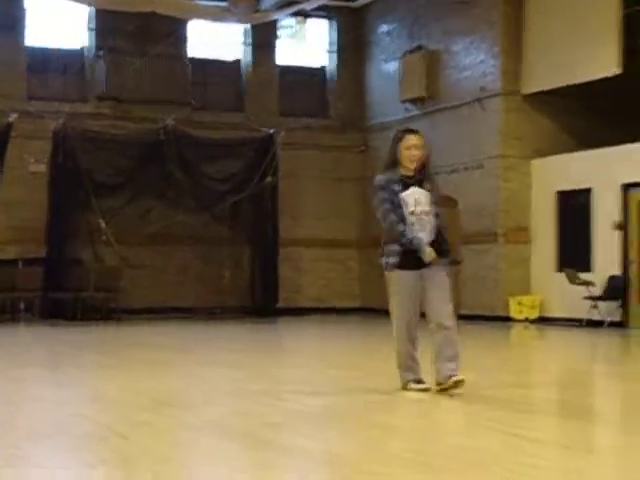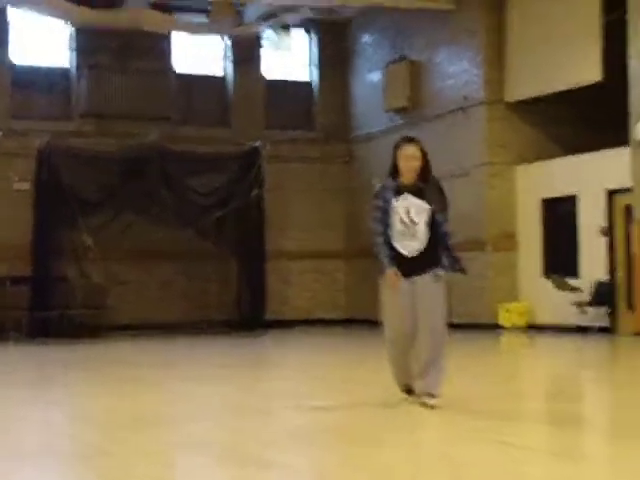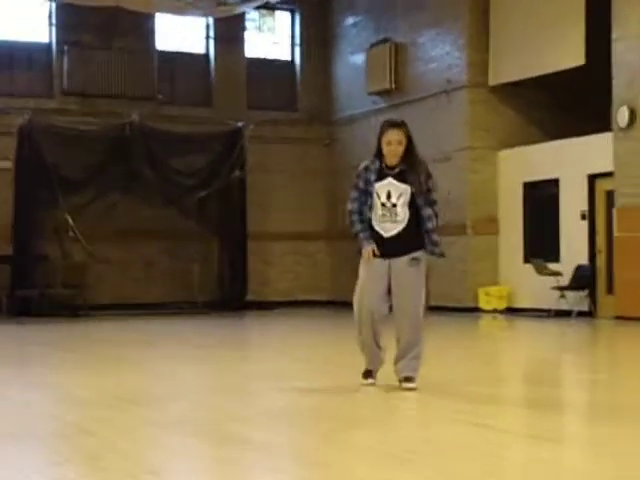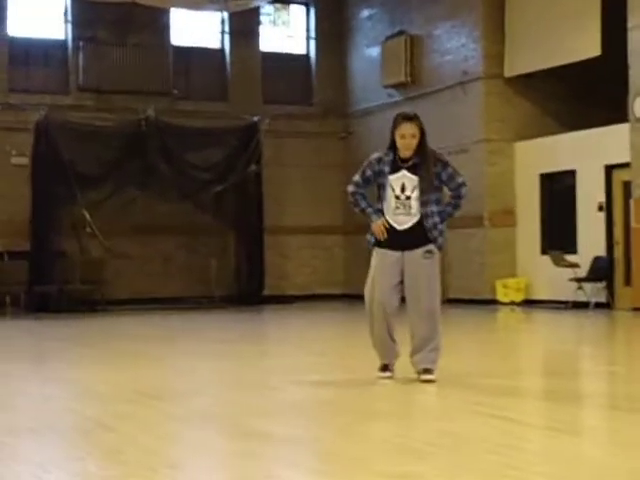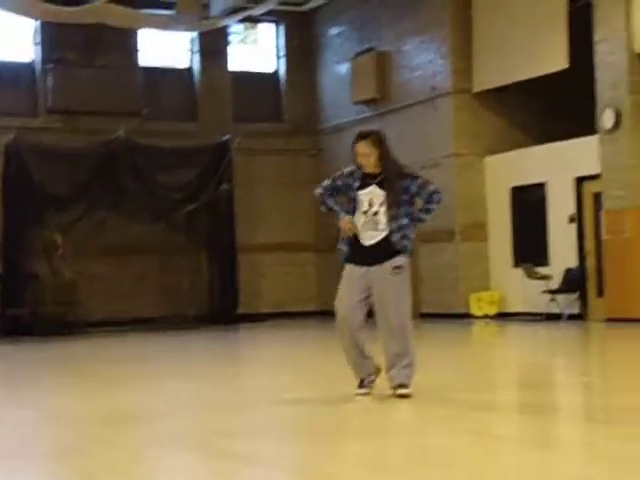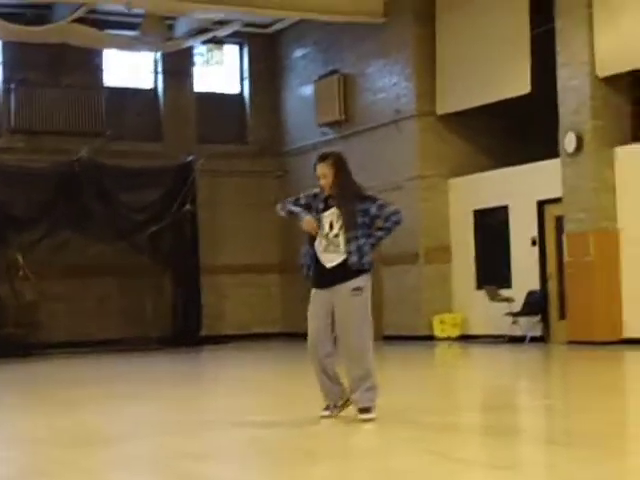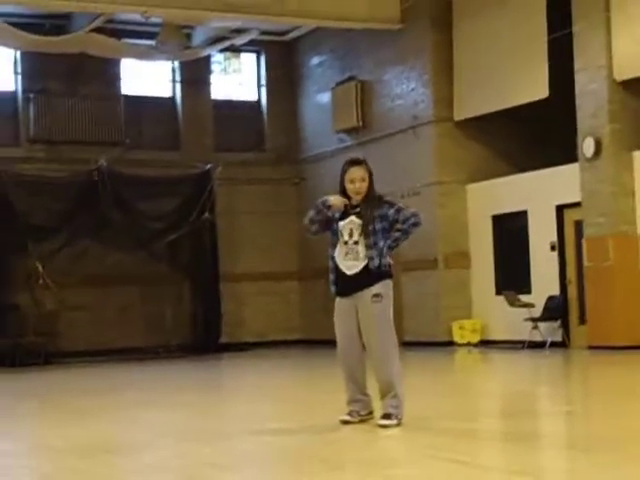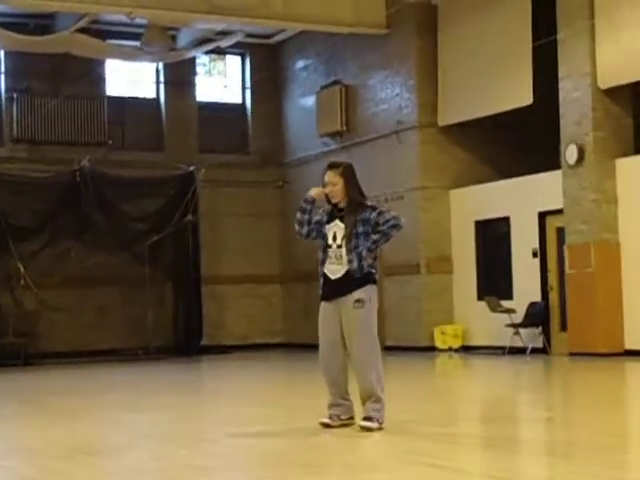
dt=0.3s
person 1, frame 1
left shoulder: (428, 182)
right shoulder: (385, 183)
left elbow: (438, 220)
right elbow: (391, 222)
left wrist: (446, 253)
right wrist: (419, 247)
left hip: (435, 260)
right hip: (402, 260)
left knee: (443, 317)
right knee: (405, 322)
left ankle: (447, 373)
right ankle: (409, 375)
person 1, frame 2
left shoulder: (433, 190)
right shoulder: (384, 191)
left elbow: (442, 228)
right elbow: (379, 232)
left wrist: (452, 261)
right wrist: (387, 265)
left hip: (429, 268)
right hip: (397, 269)
left knee: (431, 330)
right knee: (399, 330)
left ankle: (428, 387)
right ankle: (405, 379)
person 1, frame 3
left shoulder: (419, 171)
right shoulder: (367, 171)
left elbow: (430, 207)
right elbow: (354, 208)
left wrist: (431, 241)
right wrist: (364, 240)
left hip: (409, 252)
right hip: (375, 252)
left knee: (409, 313)
right knee: (366, 310)
left ankle: (407, 370)
right ankle: (372, 363)
person 1, frame 4
left shoulder: (433, 163)
right shoulder: (380, 162)
left elbow: (460, 189)
right elbow: (354, 189)
left wrist: (439, 220)
right wrist: (373, 216)
left hip: (422, 244)
right hip: (387, 244)
left knee: (424, 306)
right knee: (378, 303)
left ankle: (425, 363)
right ankle: (387, 357)
person 1, frame 5
left shoulder: (402, 179)
right shoulder: (351, 176)
left elbow: (434, 195)
right elbow: (322, 191)
left wrist: (410, 224)
right wrist: (340, 214)
left hip: (390, 258)
right hip: (356, 260)
left knee: (394, 320)
right knee: (346, 318)
left ankle: (401, 377)
right ankle: (366, 371)
person 1, frame 6
left shoulder: (362, 202)
right shoulder: (316, 199)
left elbow: (394, 216)
right elbow: (284, 206)
left wrist: (369, 244)
right wrist: (302, 216)
left hip: (352, 279)
right hip: (321, 282)
left knee: (355, 342)
right knee: (318, 344)
left ankle: (365, 400)
right ankle: (336, 396)
person 1, frame 7
left shoulder: (381, 207)
right shoulder: (337, 212)
left elbow: (412, 219)
right elbow: (311, 226)
left wrist: (388, 246)
right wrist: (324, 203)
left hip: (373, 285)
right hip: (344, 288)
left knee: (381, 348)
right knee: (347, 350)
left ankle: (393, 408)
right ankle: (359, 405)
person 1, frame 8
left shoulder: (365, 211)
right shoulder: (326, 215)
left elbow: (394, 222)
right elbow: (303, 230)
left wrist: (369, 249)
right wrist: (309, 200)
left hip: (358, 288)
right hip: (330, 292)
left knee: (364, 352)
right knee: (329, 354)
left ankle: (374, 411)
right ankle: (341, 410)
